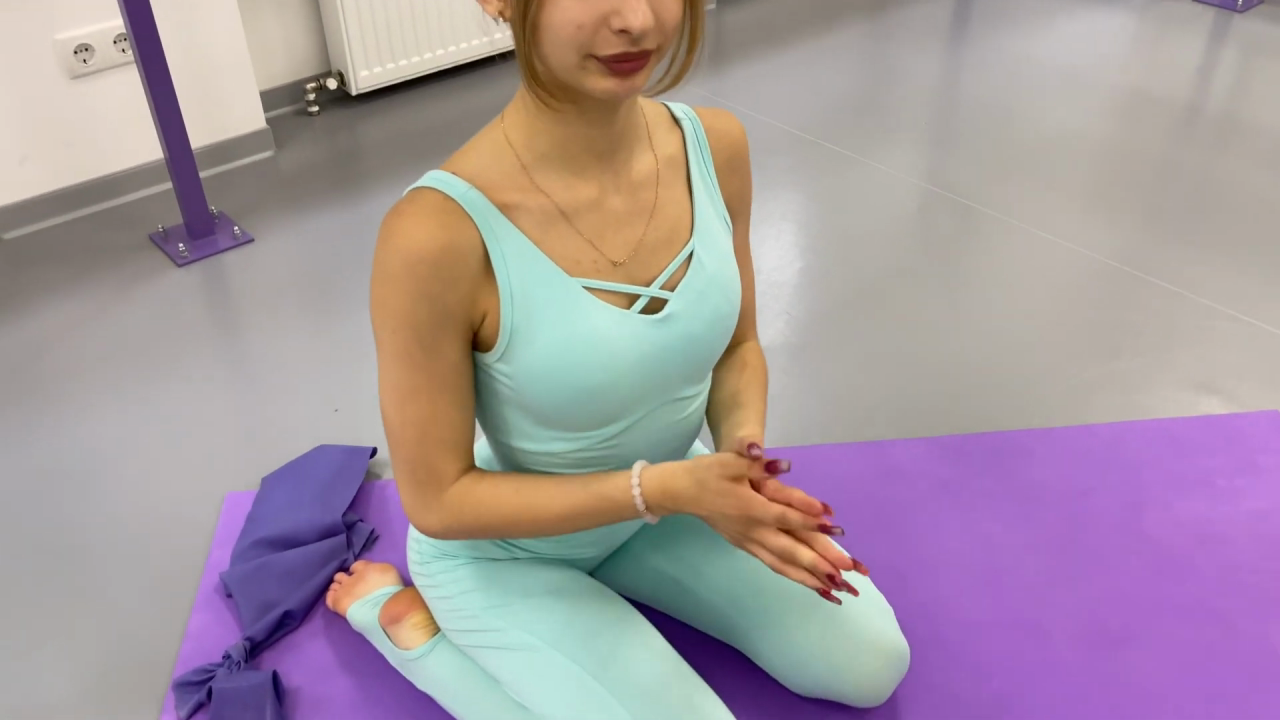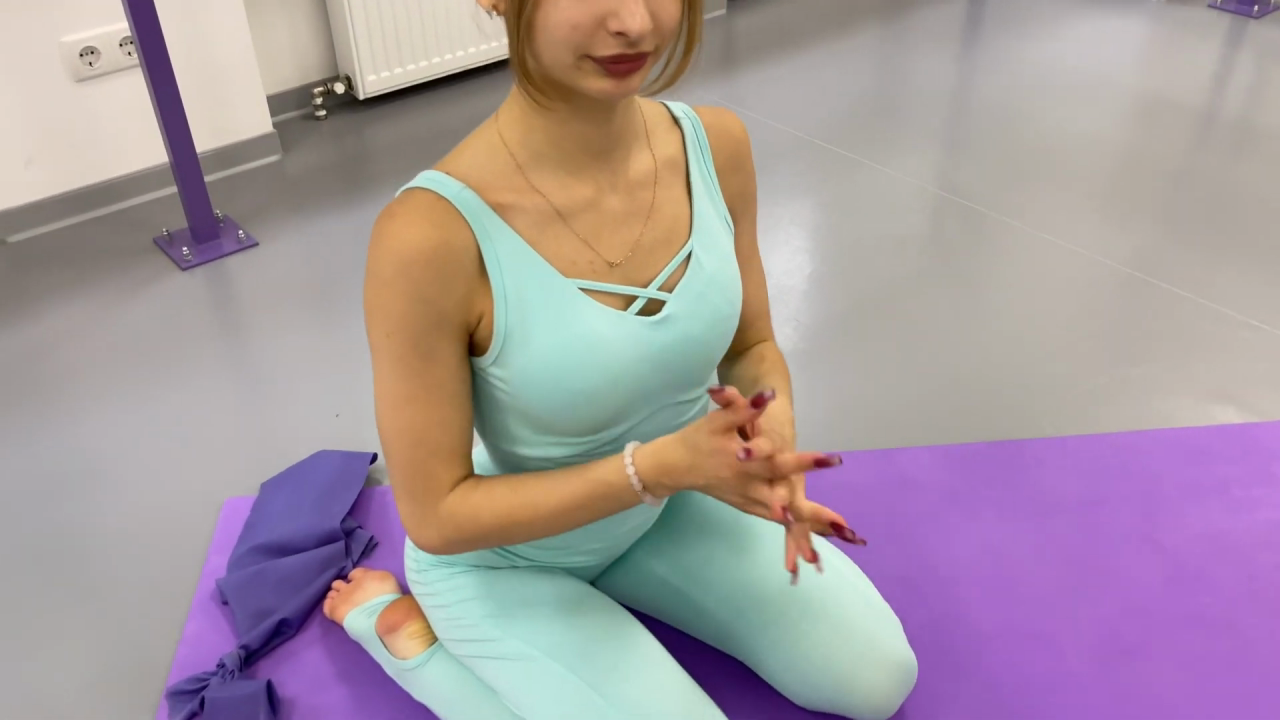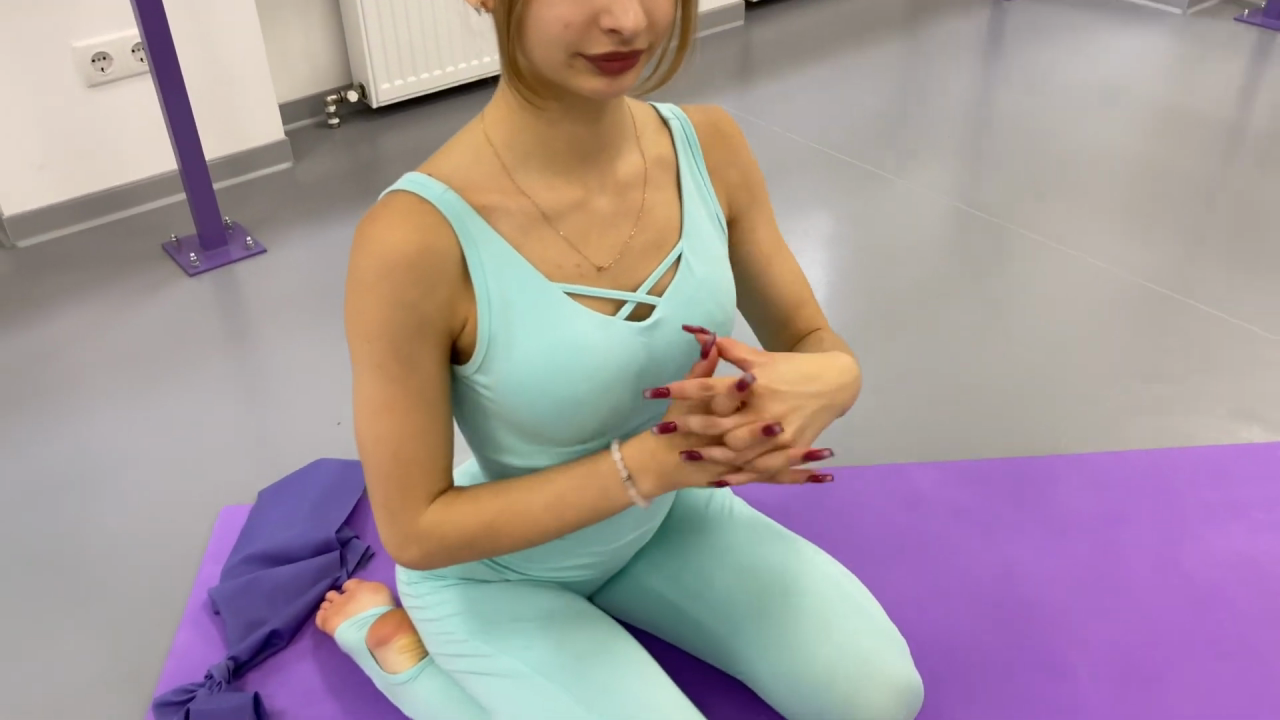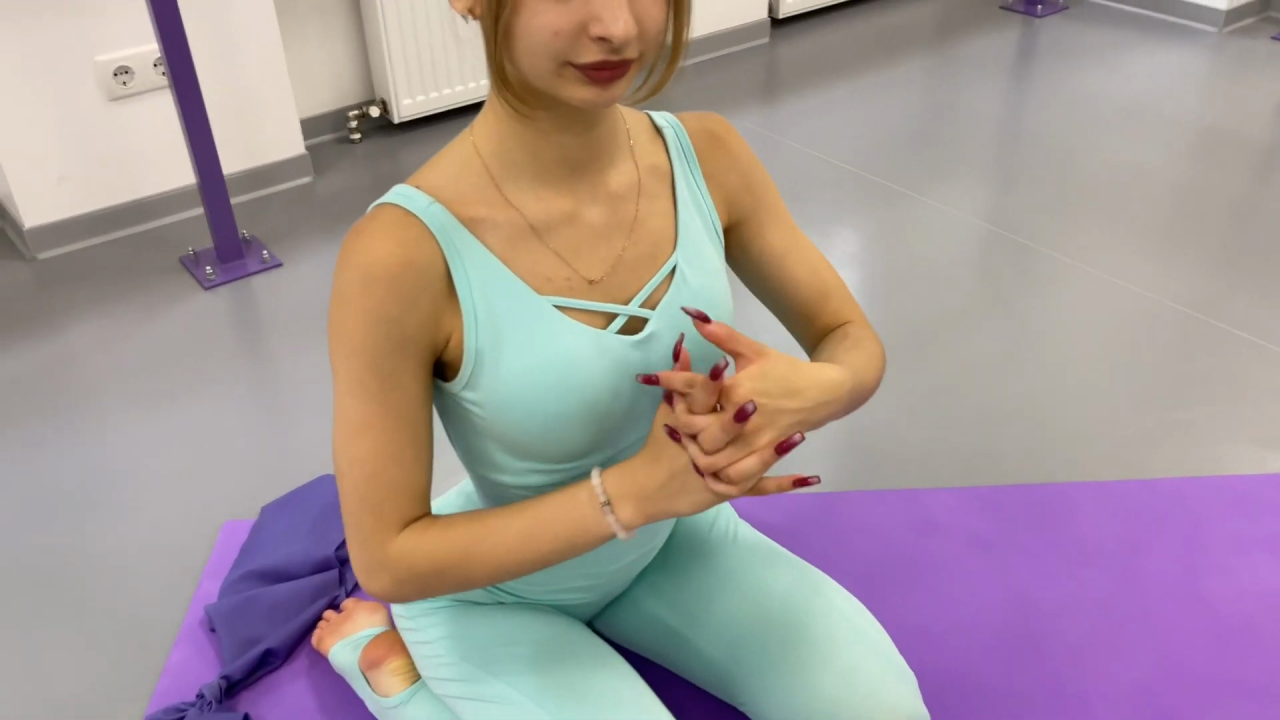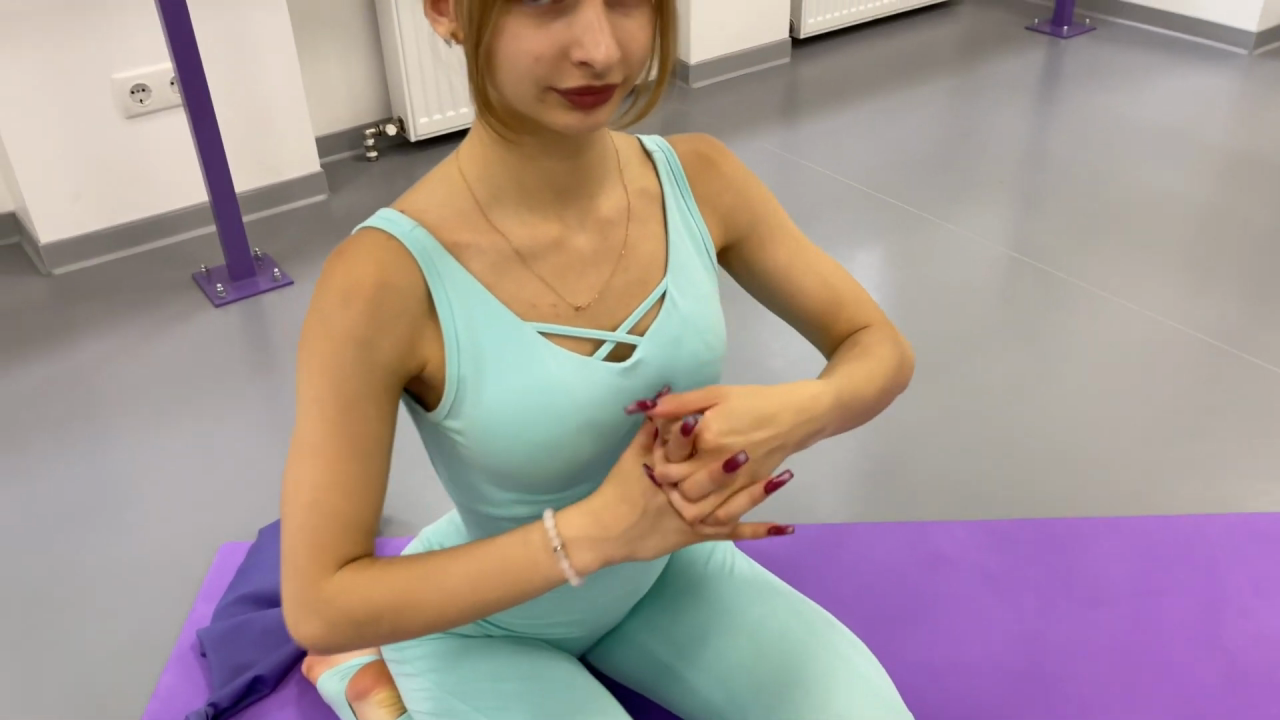
dt=0.2s
person 1, frame 1
left shoulder: (715, 147)
right shoulder: (438, 233)
left elbow: (735, 344)
right elbow: (437, 500)
left wrist: (744, 452)
right wrist: (667, 489)
left hip: (659, 495)
right hip: (507, 549)
person 1, frame 2
left shoulder: (714, 146)
right shoulder: (431, 233)
left elbow: (750, 347)
right elbow: (437, 515)
left wrist: (772, 430)
right wrist: (665, 464)
left hip: (657, 503)
right hip: (504, 557)
person 1, frame 3
left shoulder: (708, 147)
right shoulder: (415, 237)
left elbow: (815, 349)
right elbow: (415, 531)
left wrist: (826, 384)
right wrist: (649, 462)
left hip: (659, 516)
right hip: (496, 571)
person 1, frame 4
left shoulder: (705, 156)
right shoulder: (402, 251)
left elbow: (855, 345)
right elbow: (389, 558)
left wrist: (811, 390)
right wrist: (635, 484)
left hip: (663, 536)
right hip: (495, 594)
person 1, frame 5
left shoulder: (698, 179)
right shoulder: (385, 276)
left elbow: (881, 350)
right elbow: (318, 605)
left wrist: (791, 415)
right wrist: (595, 528)
left hip: (664, 570)
right hip: (485, 627)
